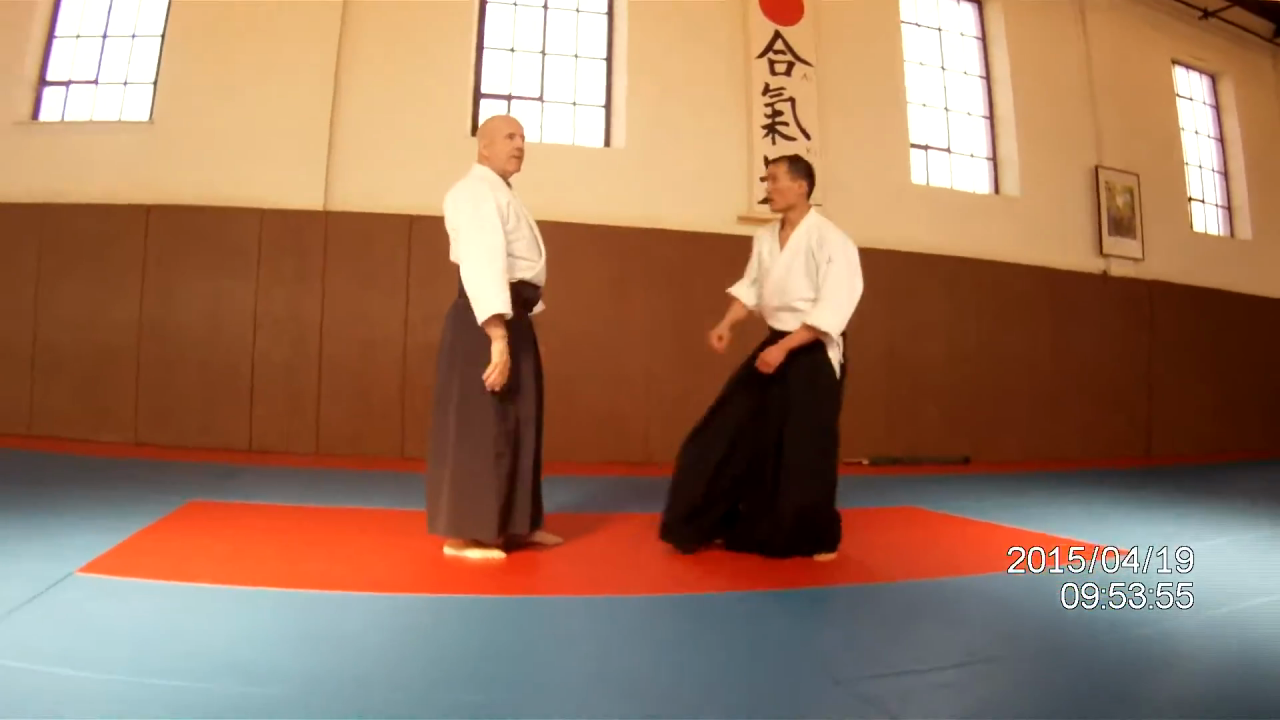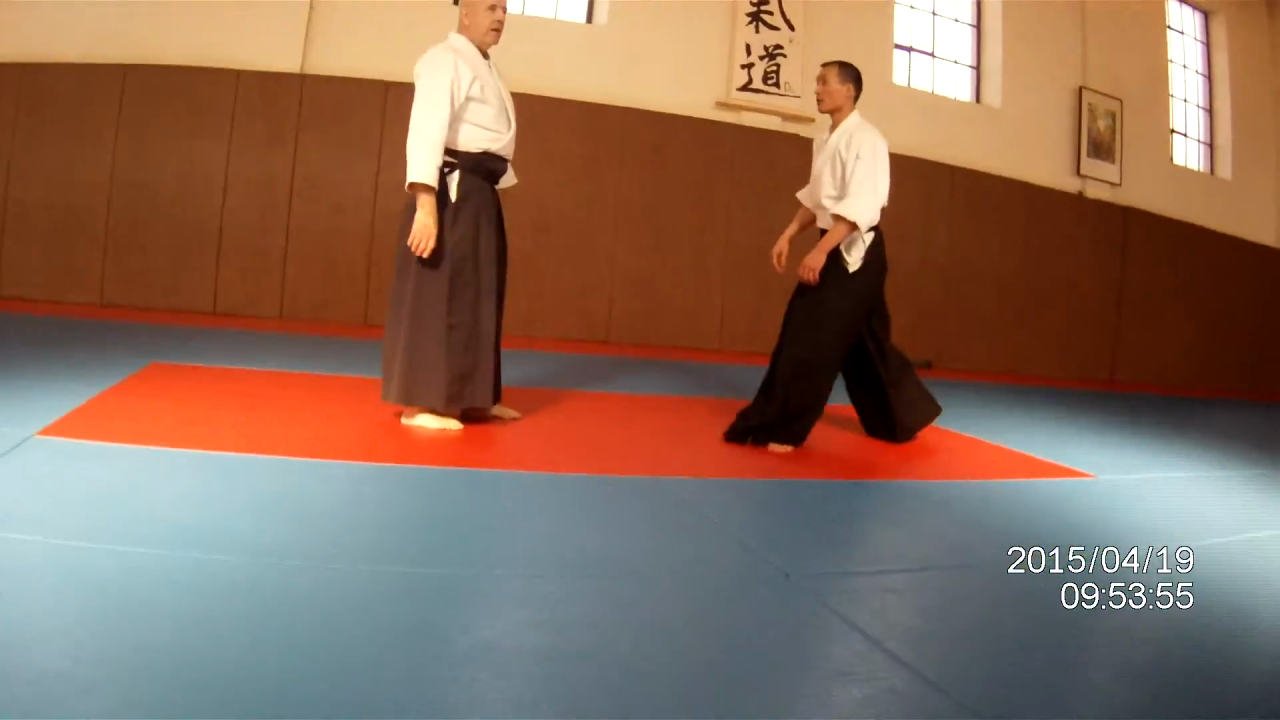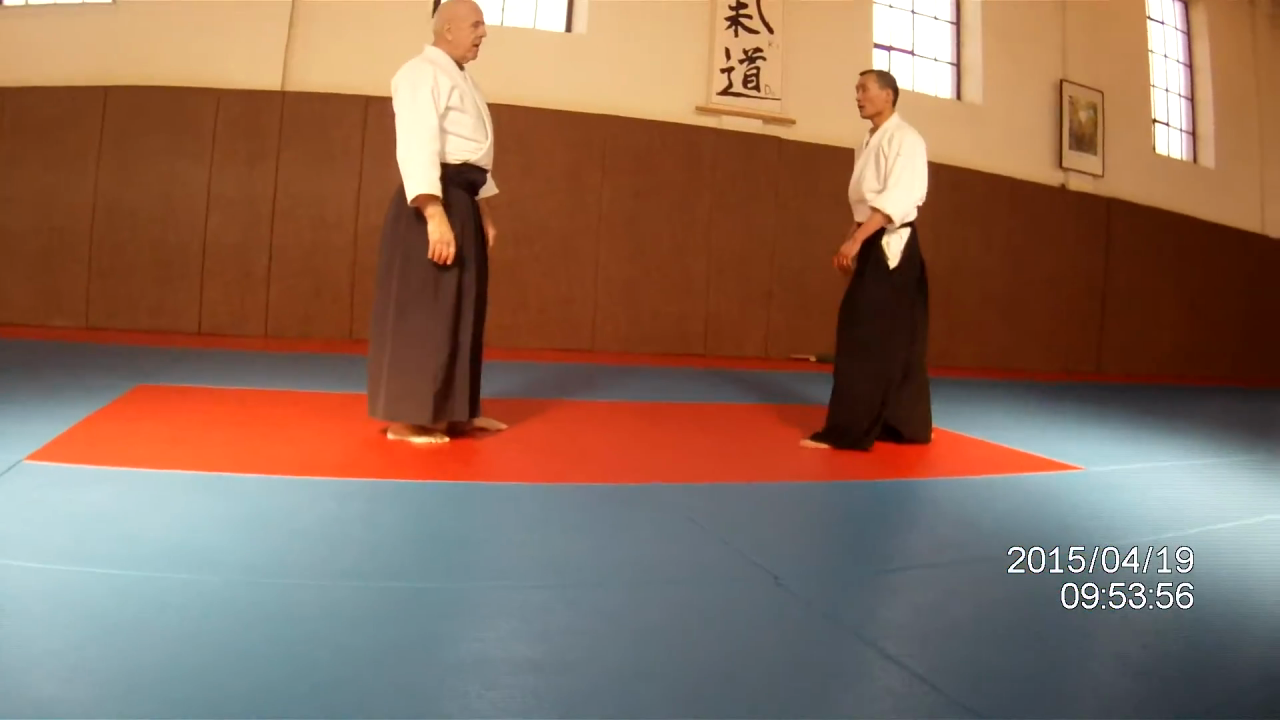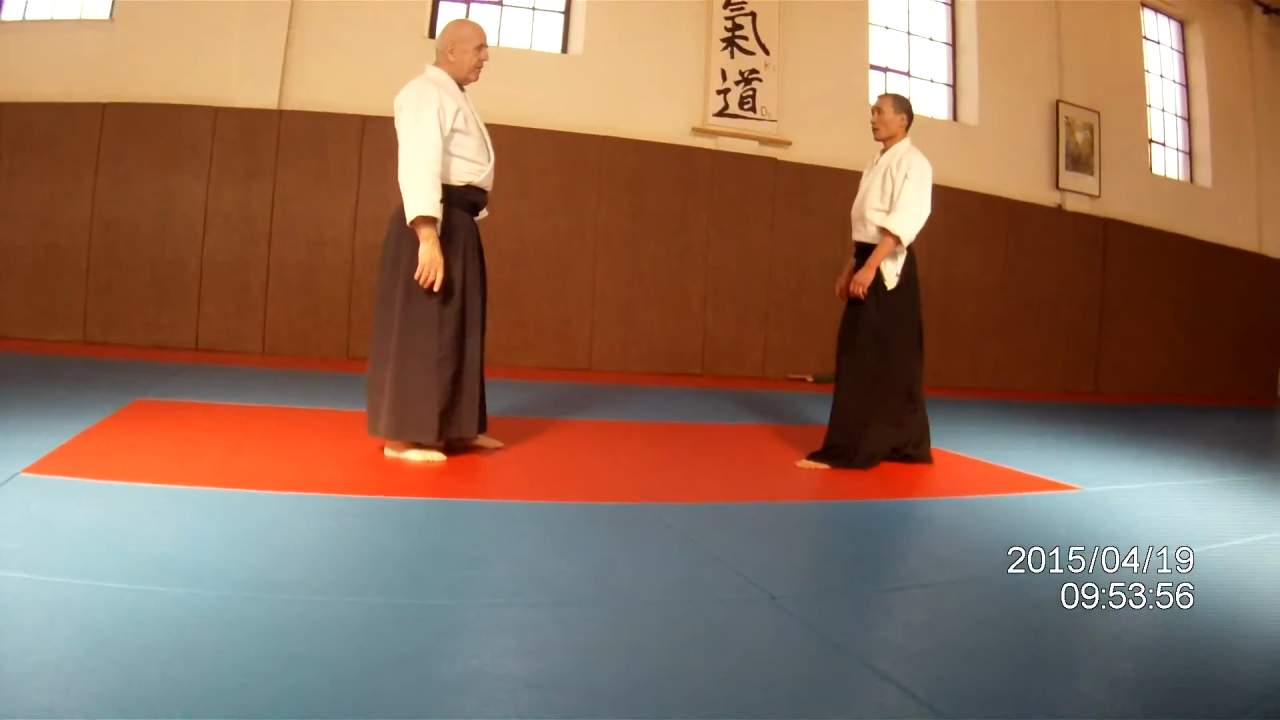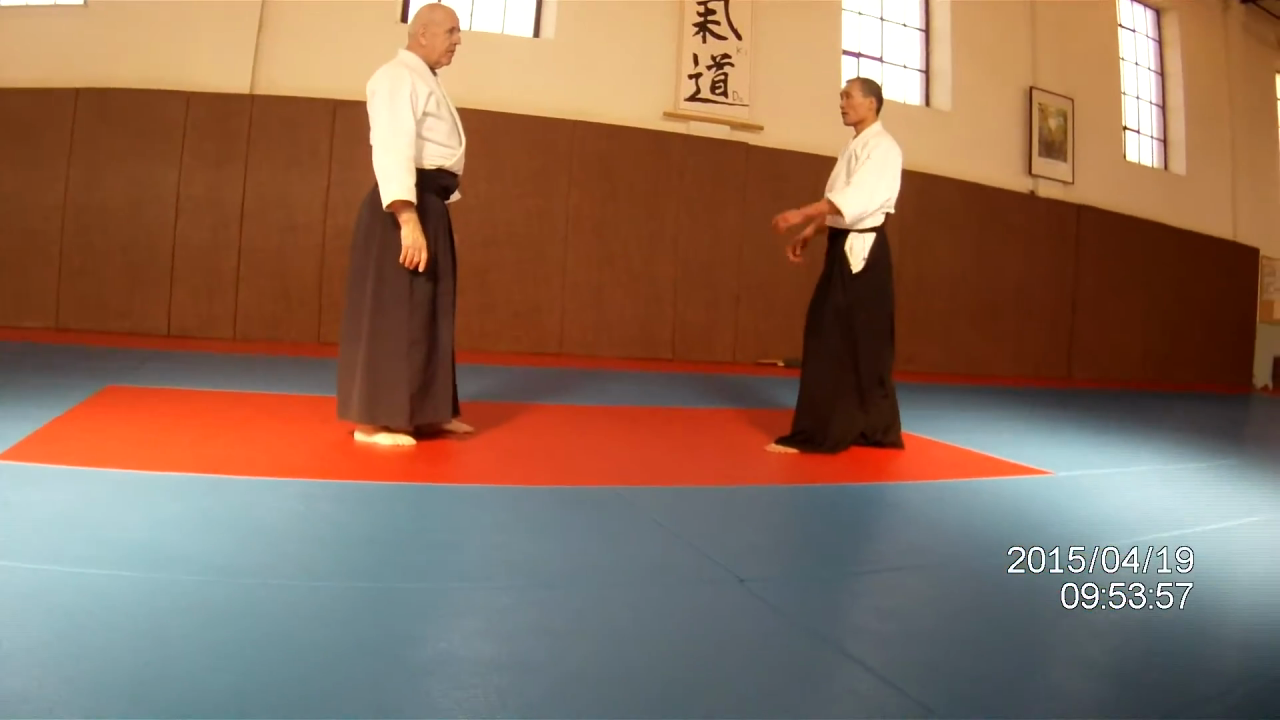
dt=0.4s
person 1, frame 1
left shoulder: (500, 194)
right shoulder: (475, 193)
right elbow: (483, 264)
right wrist: (498, 338)
left hip: (509, 324)
right hip: (486, 323)
left knee: (512, 425)
right knee: (478, 425)
left ankle: (508, 525)
right ankle: (462, 534)
person 1, frame 2
left shoulder: (484, 68)
right shoulder: (446, 60)
right elbow: (427, 130)
left wrist: (487, 191)
right wrist: (426, 205)
left hip: (480, 192)
right hip: (453, 190)
left knee: (475, 296)
right knee: (439, 296)
left ankle: (468, 398)
right ankle: (419, 403)
person 1, frame 3
left shoulder: (461, 80)
right shoulder: (422, 74)
right elbow: (416, 147)
left wrist: (484, 212)
right wrist: (435, 214)
left hip: (460, 204)
right hip: (434, 204)
left knee: (459, 309)
right knee: (422, 310)
left ankle: (454, 412)
right ankle: (407, 420)
person 1, frame 4
left shoulder: (453, 98)
right shoulder: (426, 94)
right elbow: (418, 167)
right wrist: (428, 236)
left hip: (458, 224)
right hip: (435, 223)
left knee: (457, 329)
right knee: (422, 329)
left ankle: (452, 429)
right ankle: (403, 437)
person 1, frame 5
left shoulder: (425, 82)
right shoulder: (398, 78)
right elbow: (393, 151)
left wrist: (436, 214)
right wrist: (408, 219)
left hip: (429, 207)
right hip: (404, 209)
left knee: (427, 312)
right knee: (391, 312)
left ankle: (421, 414)
right ankle: (372, 421)
person 2, frame 1
left shoulder: (830, 239)
right shoulder: (765, 237)
left elbow: (833, 310)
right elbow: (750, 288)
left wrist: (784, 348)
right wrist: (726, 324)
left hip: (812, 356)
right hip: (774, 347)
left knee: (804, 449)
right knee: (728, 430)
left ankle: (813, 537)
right ankle: (703, 525)
person 2, frame 2
left shoulder: (864, 139)
right shoulder: (826, 139)
left elbow: (861, 204)
left wrist: (820, 250)
right wrist: (788, 234)
left hip: (854, 250)
right hip: (837, 248)
left knee: (810, 335)
right knee: (864, 341)
left ankle: (783, 428)
right ankle: (908, 416)
person 2, frame 3
left shoulder: (903, 138)
right shoulder: (871, 141)
left elbow: (898, 198)
left wrist: (856, 239)
right wrist: (853, 240)
left hip: (892, 246)
right hip: (878, 245)
left knee: (865, 336)
right knee: (895, 340)
left ankle: (848, 431)
right ankle: (906, 424)
person 2, frame 4
left shoulder: (911, 162)
right shoulder: (879, 162)
left elbow: (904, 222)
left wrist: (870, 267)
right wrist: (850, 268)
left hip: (888, 269)
right hip: (870, 265)
left knee: (867, 358)
right knee: (889, 358)
left ankle: (846, 450)
right ankle: (904, 443)
person 2, frame 5
left shoulder: (880, 145)
right shoulder: (857, 145)
left elbow: (856, 199)
left wrist: (801, 215)
right wrist: (807, 233)
left hip: (862, 251)
right hip: (845, 249)
left knee: (833, 340)
right knee: (862, 343)
left ankle: (815, 434)
right ankle: (873, 428)
